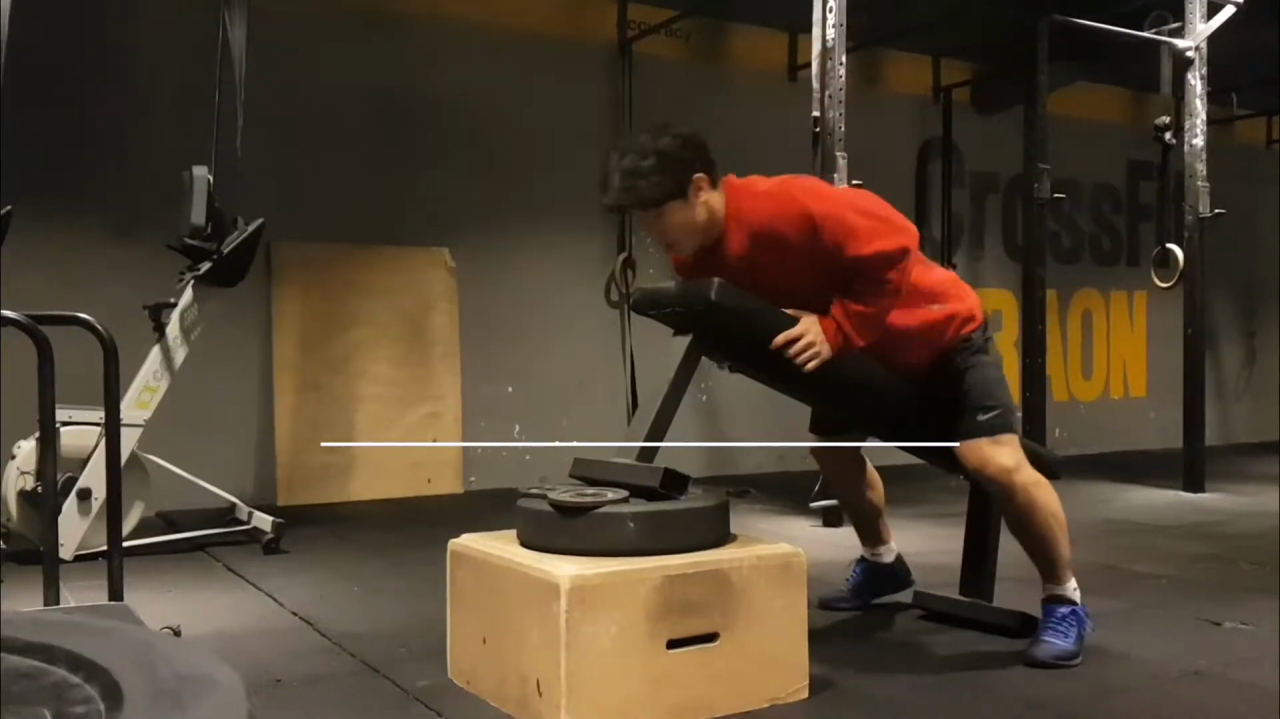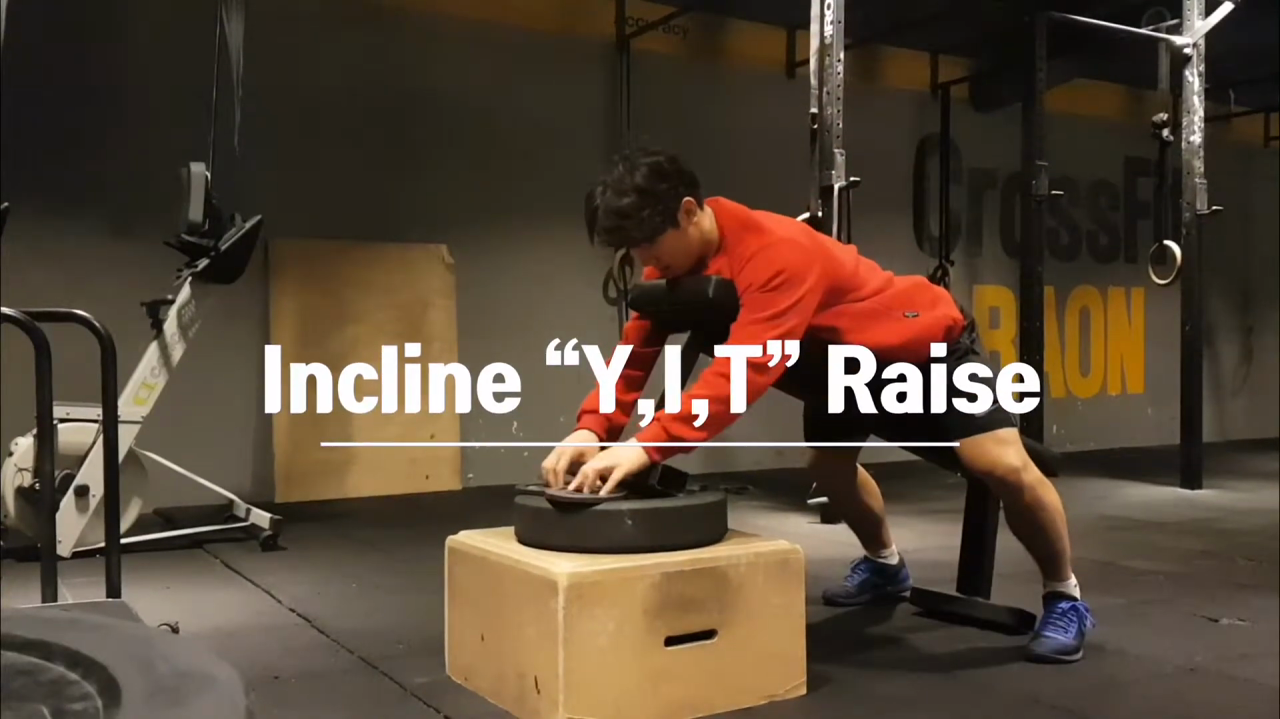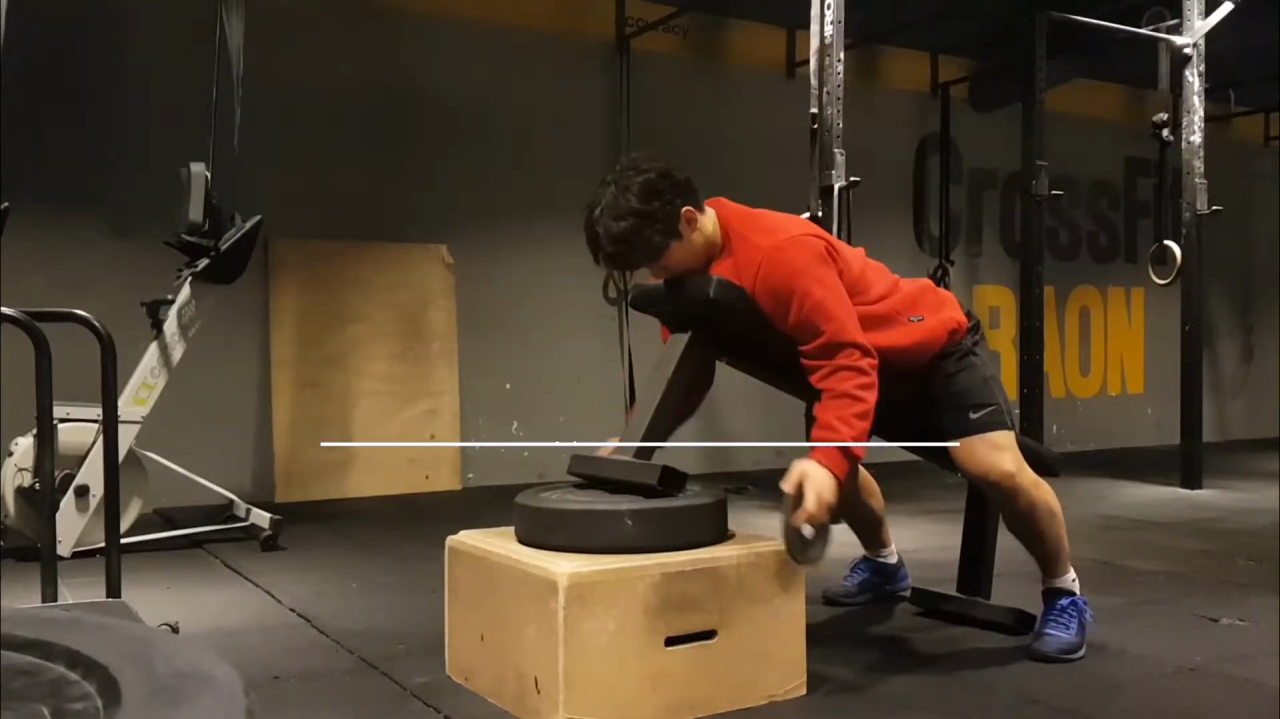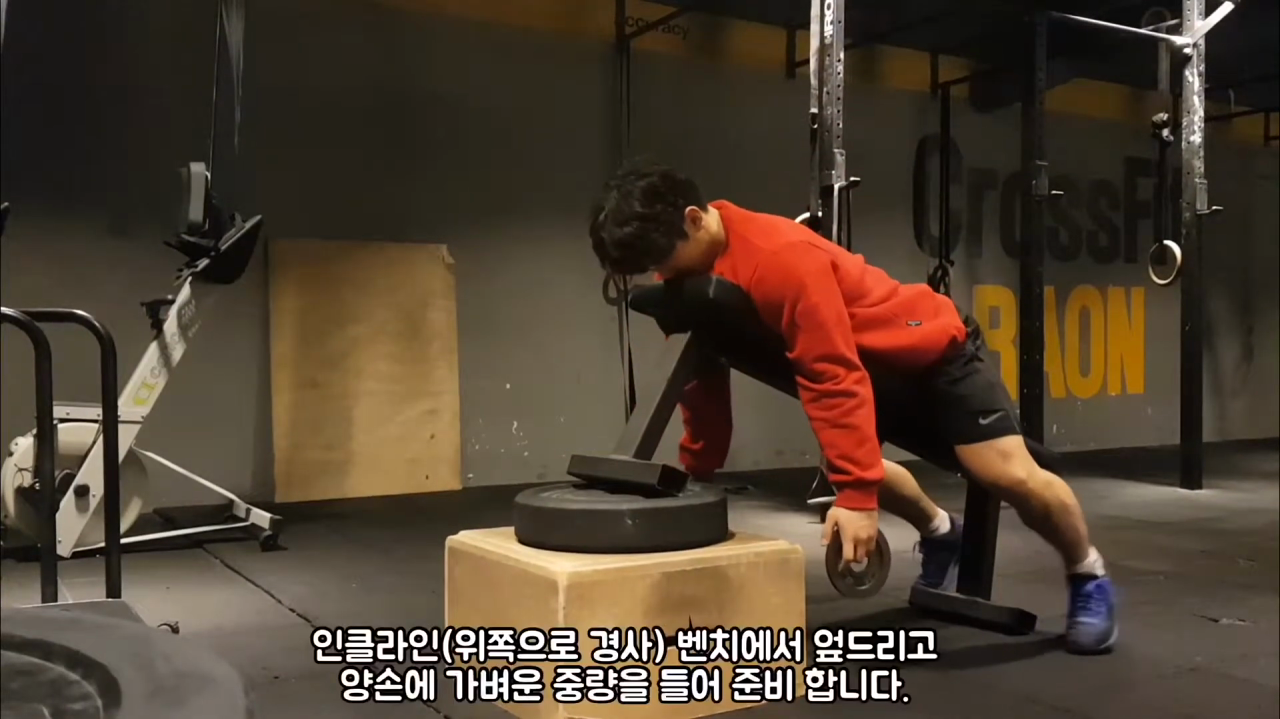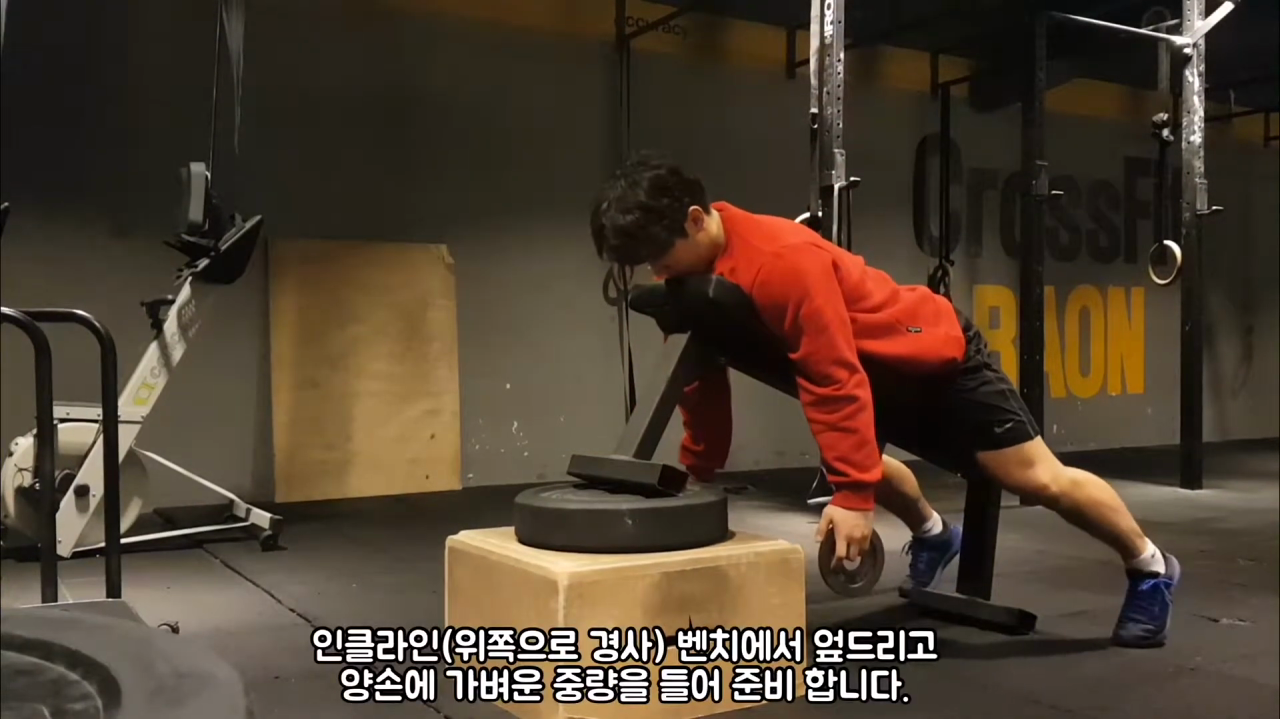
dt=1s
person 1, frame 1
left shoulder: (783, 205)
right shoulder: (691, 255)
left elbow: (894, 246)
left wrist: (834, 331)
left hip: (940, 333)
right hip: (860, 350)
left knee: (996, 463)
right knee: (831, 450)
left ankle: (1064, 601)
right ankle: (882, 562)
person 1, frame 2
left shoulder: (776, 252)
right shoulder: (676, 263)
left elbow: (744, 368)
right elbow: (636, 353)
left wrist: (647, 446)
right wrist: (590, 430)
left hip: (927, 342)
left knee: (1001, 465)
right knee: (827, 463)
left ankle: (1065, 598)
right ankle: (884, 564)
person 1, frame 3
left shoulder: (782, 252)
right shoulder: (689, 267)
left elbow: (849, 362)
left wrist: (827, 460)
left hip: (933, 344)
right hip: (868, 356)
left knee: (996, 468)
right knee: (825, 463)
left ankle: (1064, 595)
right ankle: (883, 563)
person 1, frame 4
left shoulder: (781, 256)
right shoulder: (689, 273)
left elbow: (834, 376)
right elbow: (702, 379)
left wrist: (856, 495)
right wrist: (695, 476)
left hip: (932, 348)
right hip: (871, 364)
left knee: (1008, 474)
right knee: (855, 462)
left ankle: (1088, 577)
right ankle: (940, 531)
person 1, frame 5
left shoulder: (783, 259)
right shoulder: (693, 271)
left elbow: (835, 378)
right elbow: (703, 379)
left wrist: (853, 496)
right wrist: (696, 476)
left hip: (935, 354)
right hip: (877, 371)
left knee: (1037, 478)
right knee: (854, 454)
left ankle: (1149, 567)
right ankle: (933, 534)
